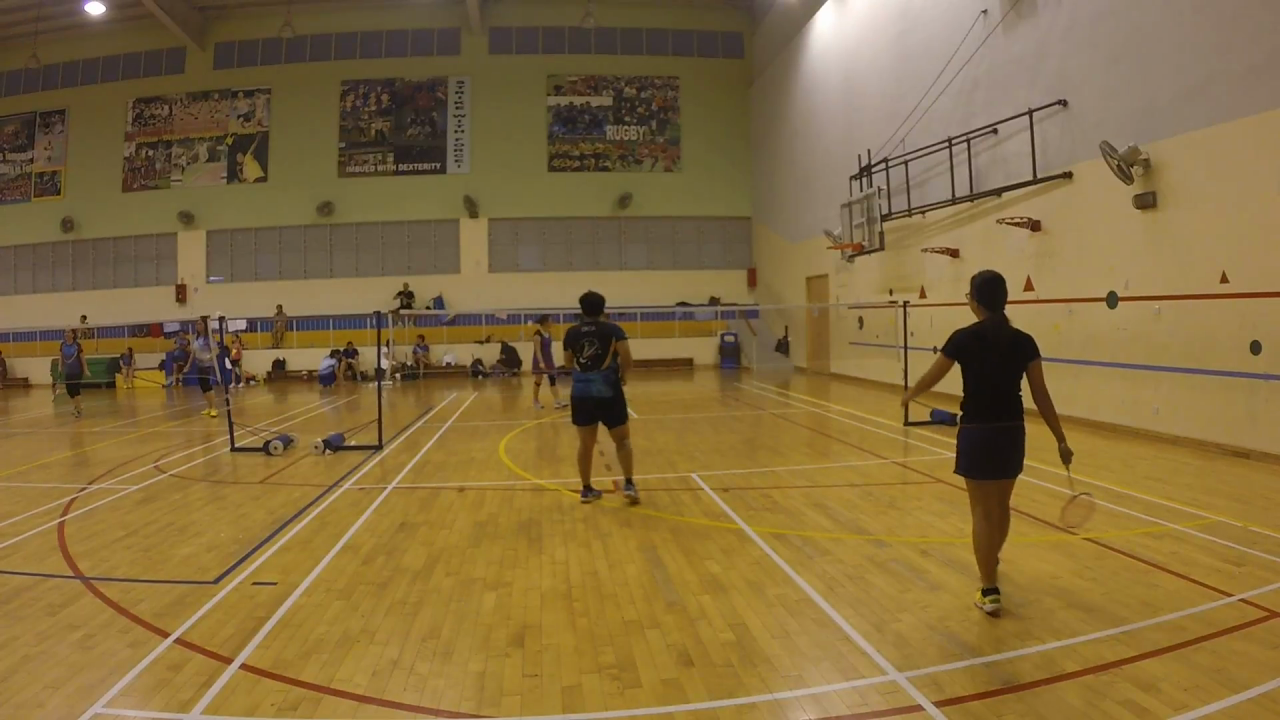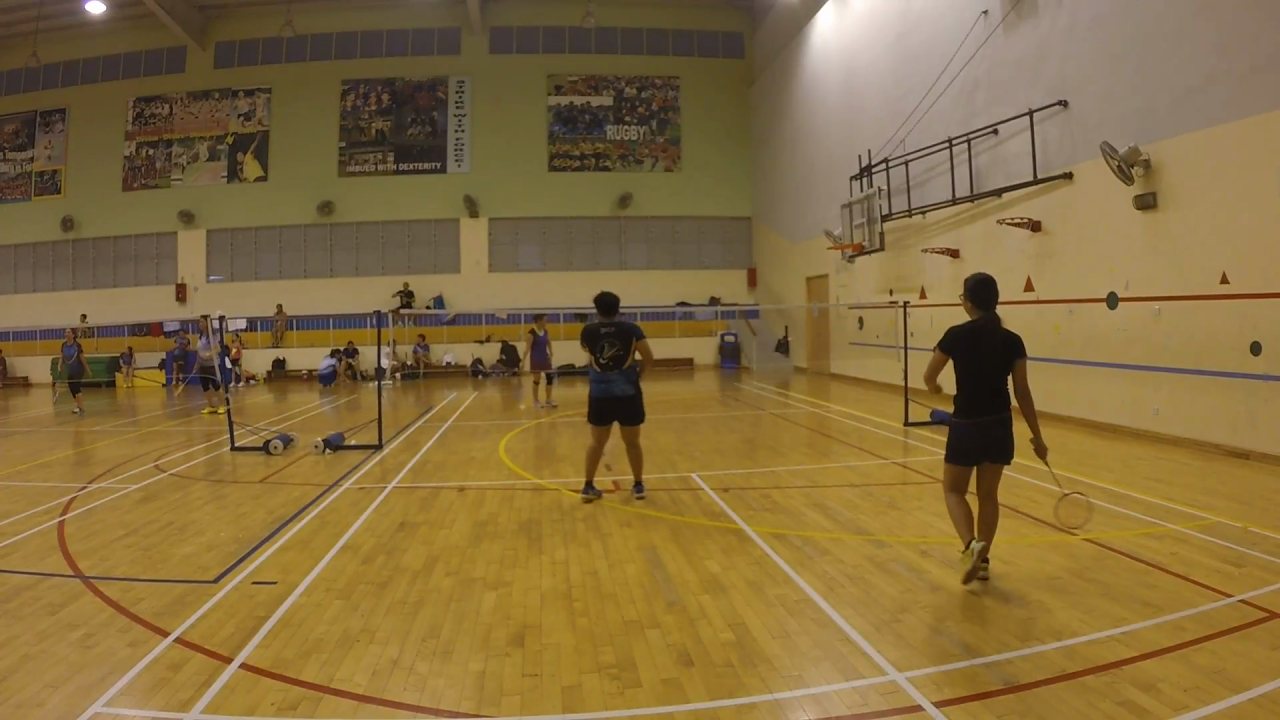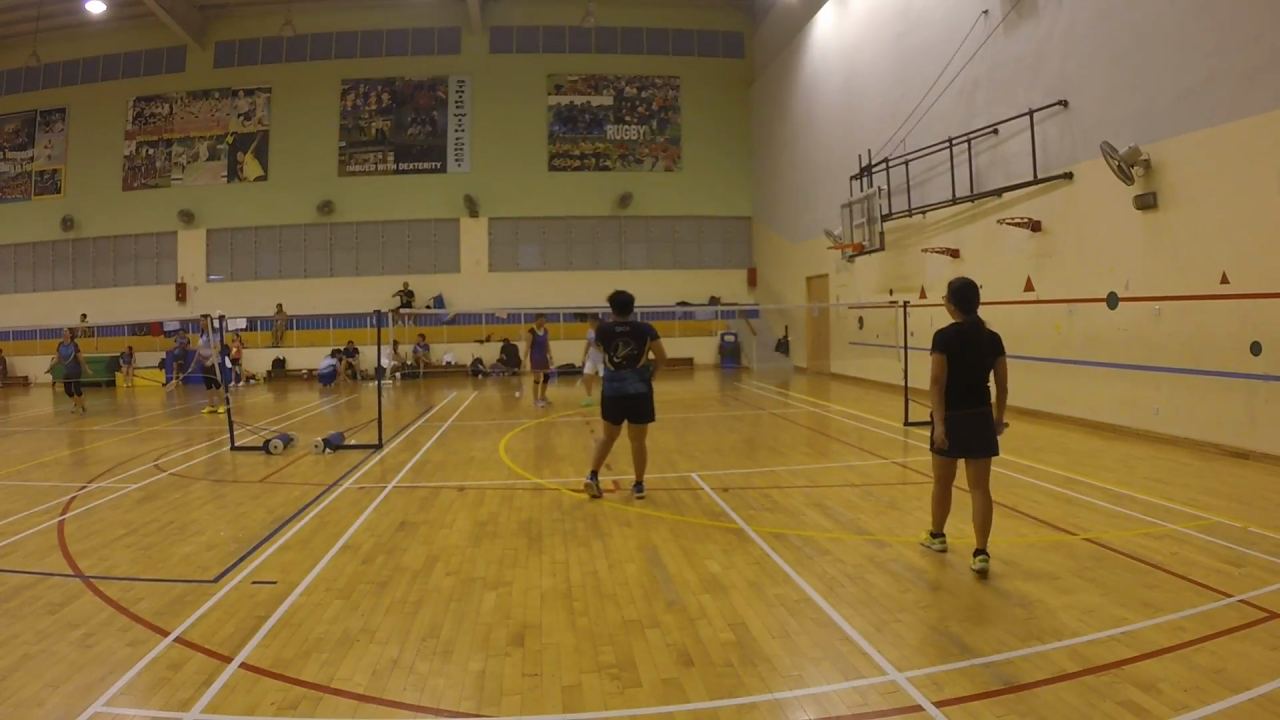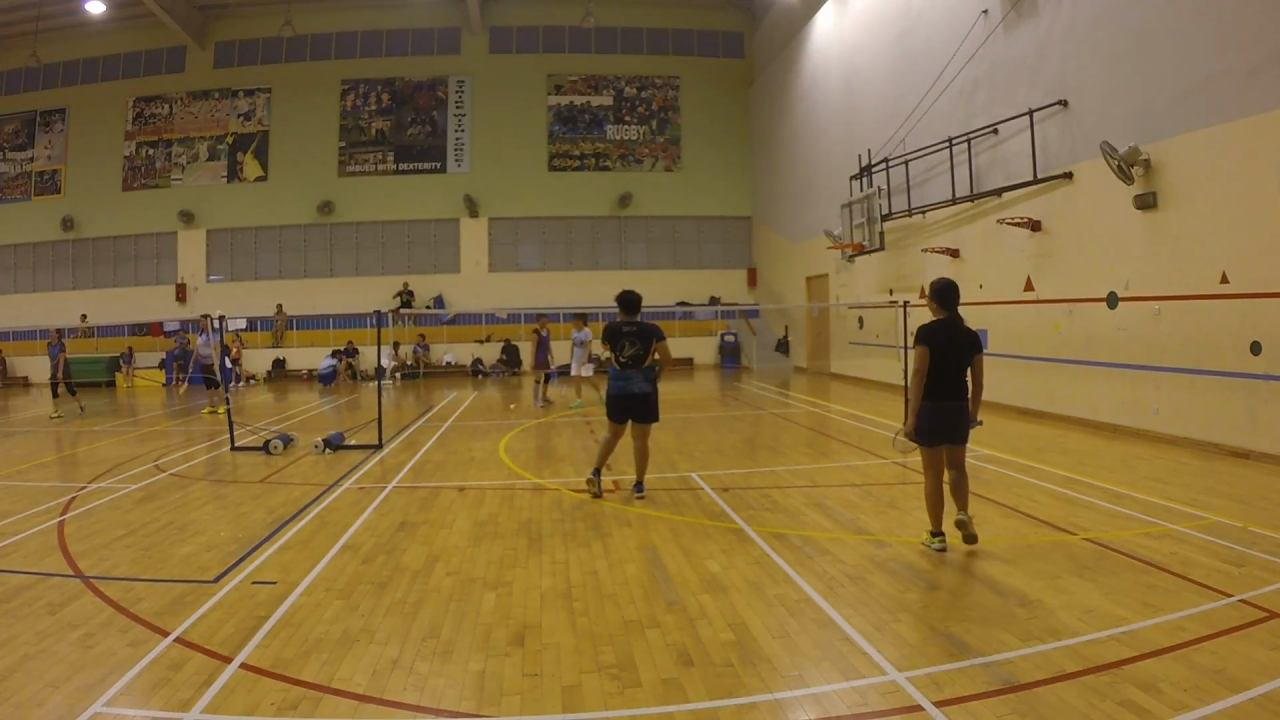
dt=0.3s
person 1, frame 1
left shoulder: (964, 339)
right shoulder: (1024, 342)
left elbow: (930, 379)
right elbow: (1041, 395)
left wrist: (910, 394)
right wrist: (1061, 440)
left hip: (977, 433)
right hip: (1012, 432)
left knee: (982, 512)
right knee: (1001, 505)
left ankle: (989, 592)
right ankle: (990, 568)
person 1, frame 2
left shoulder: (956, 335)
right shoulder: (1012, 340)
left elbow: (929, 375)
right elbow: (1022, 392)
left wrist: (933, 387)
right wrist: (1036, 435)
left hip: (967, 424)
right hip: (1000, 425)
left knee: (953, 491)
right knee: (988, 494)
left ankle: (972, 545)
right ankle: (982, 558)
person 1, frame 3
left shoulder: (944, 337)
right shoulder: (992, 339)
left elbow: (937, 382)
right elbow: (1002, 386)
left wrist: (938, 424)
right wrist: (999, 418)
left hip: (953, 419)
right hip: (982, 419)
left knee: (943, 482)
right knee: (980, 487)
left ankle: (936, 536)
right ankle: (980, 552)
person 1, frame 4
left shoulder: (926, 332)
right shoulder: (971, 336)
left elbow: (919, 374)
right elbow: (978, 381)
left wrist: (911, 415)
right wrist: (974, 413)
left hip: (932, 409)
right hip: (958, 410)
left knee: (933, 474)
right knee: (957, 467)
left ankle: (937, 535)
right ankle: (963, 515)
person 2, frame 1
left shoulder: (572, 333)
right shoulder: (612, 330)
left elbow: (567, 361)
right elbow: (627, 358)
right wrist: (623, 375)
left hip: (581, 393)
right hip: (608, 393)
left knee: (586, 443)
right knee: (622, 440)
left ankle: (586, 489)
right ankle: (628, 484)
person 2, frame 2
left shoulder: (589, 331)
right shoulder: (631, 329)
right elbow: (648, 357)
right wrist: (640, 372)
left hip: (599, 393)
right hip: (627, 392)
left knee: (597, 441)
right knee: (632, 441)
left ankle: (588, 486)
right ankle: (638, 485)
person 2, frame 3
left shoulder: (603, 330)
right shoulder: (645, 329)
right elbow: (661, 357)
right wrist: (653, 371)
left hip: (612, 391)
right hip: (639, 391)
left knee: (608, 436)
right knee: (638, 440)
left ankle: (593, 476)
right ankle: (638, 485)
person 2, frame 4
left shoulder: (611, 329)
right shoulder: (652, 330)
right elbow: (667, 358)
right wrist: (658, 372)
left hip: (617, 390)
right hip: (644, 391)
left knee: (613, 434)
right knee: (640, 439)
left ankle: (595, 473)
right ankle: (639, 485)
